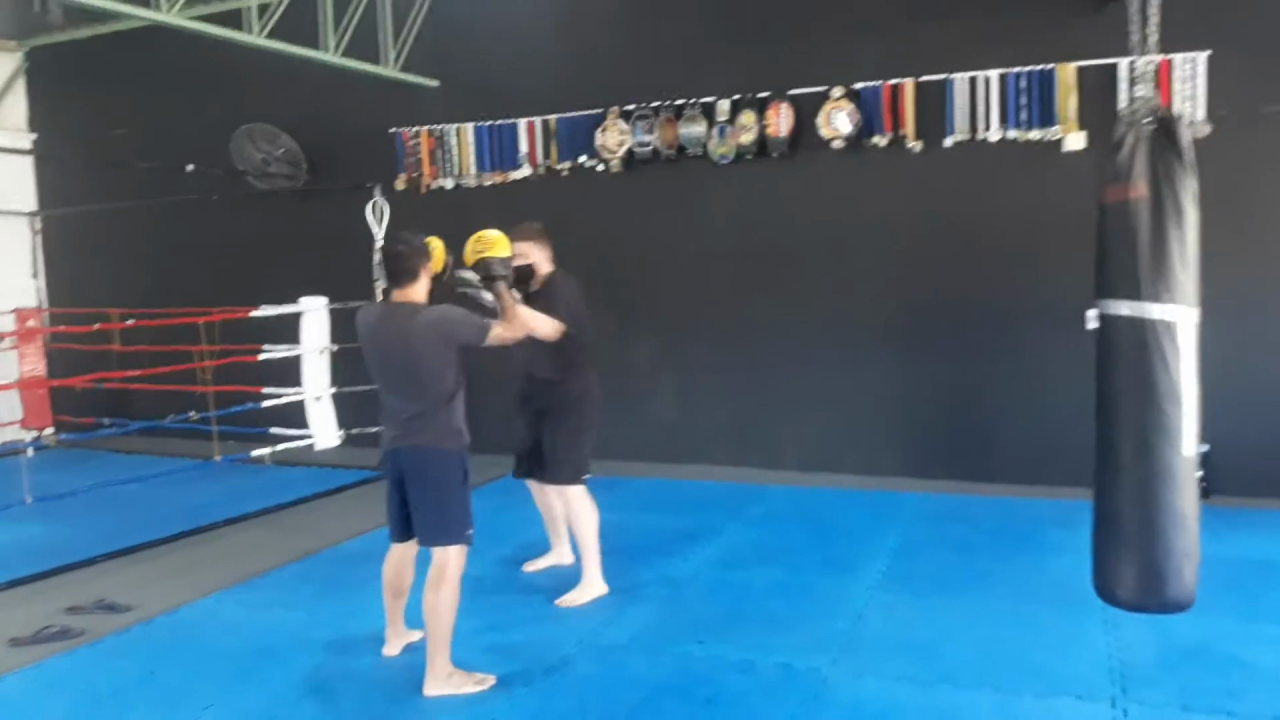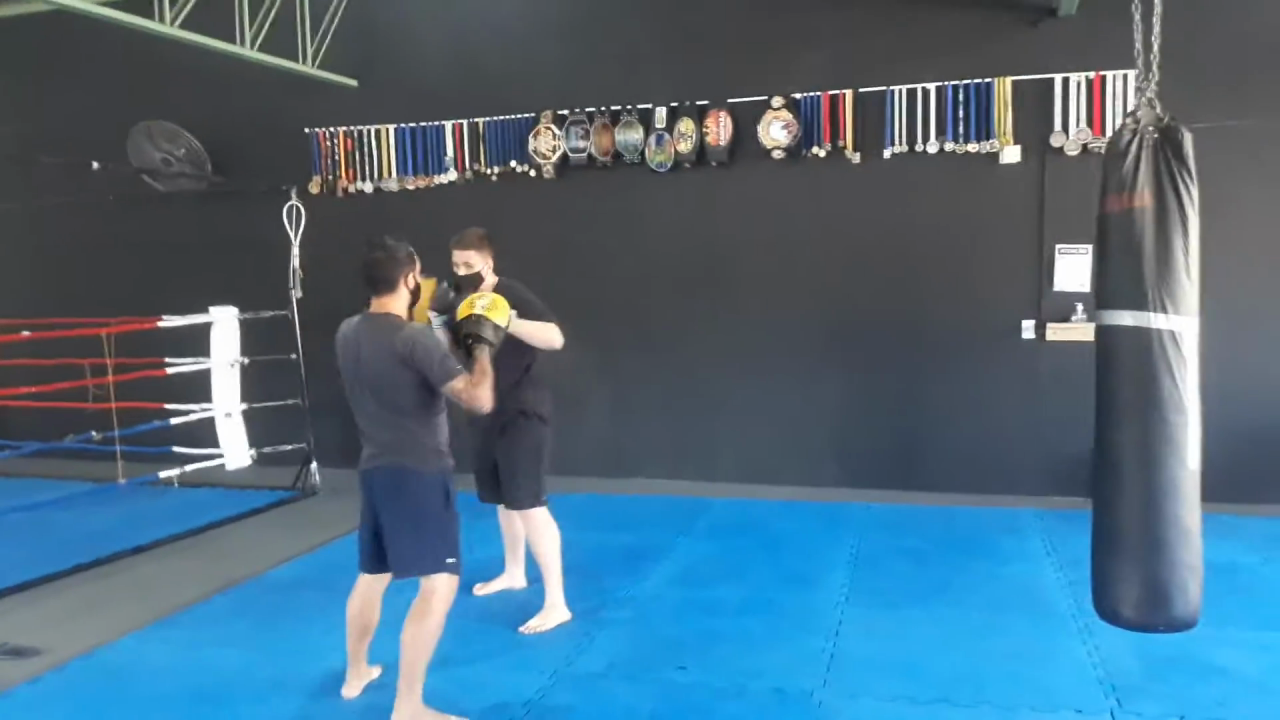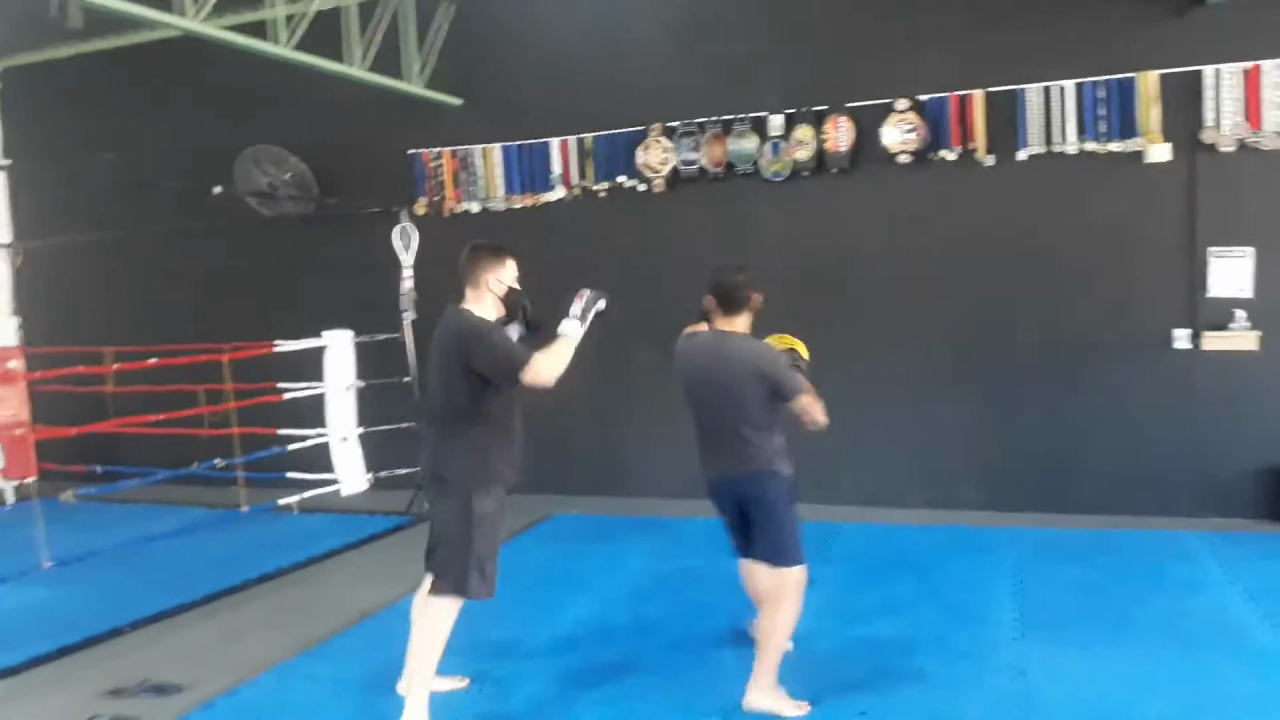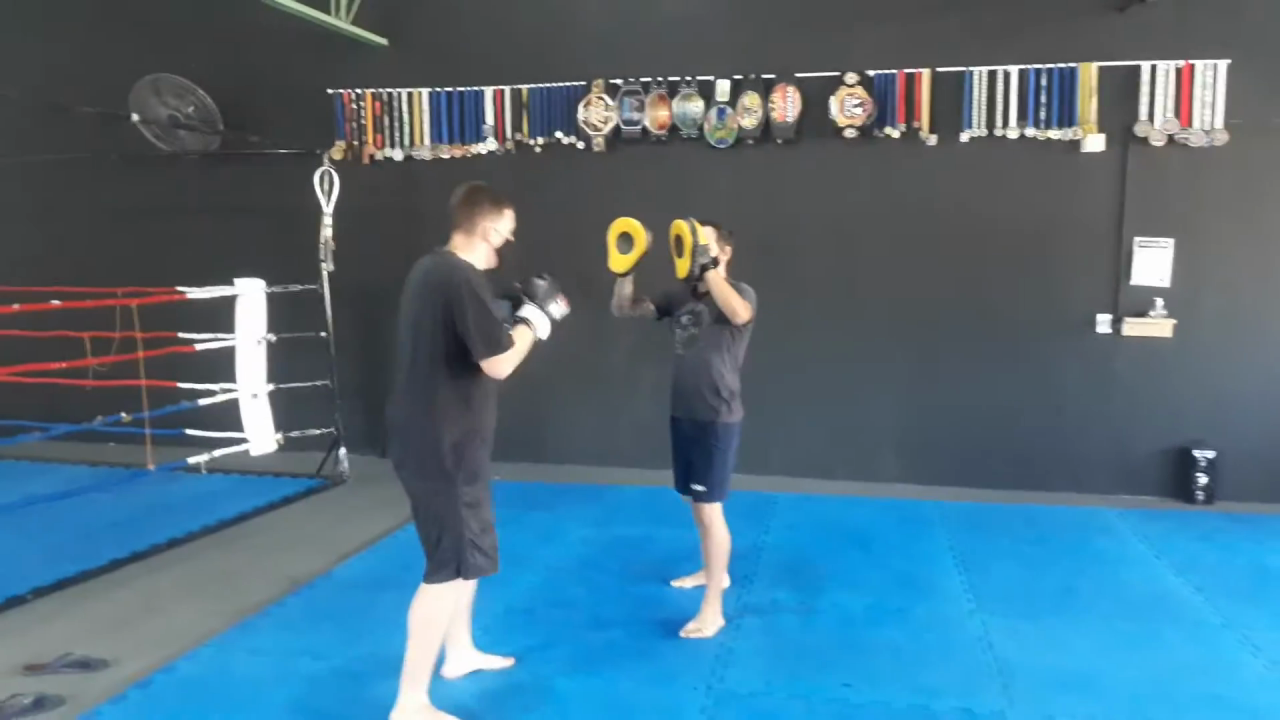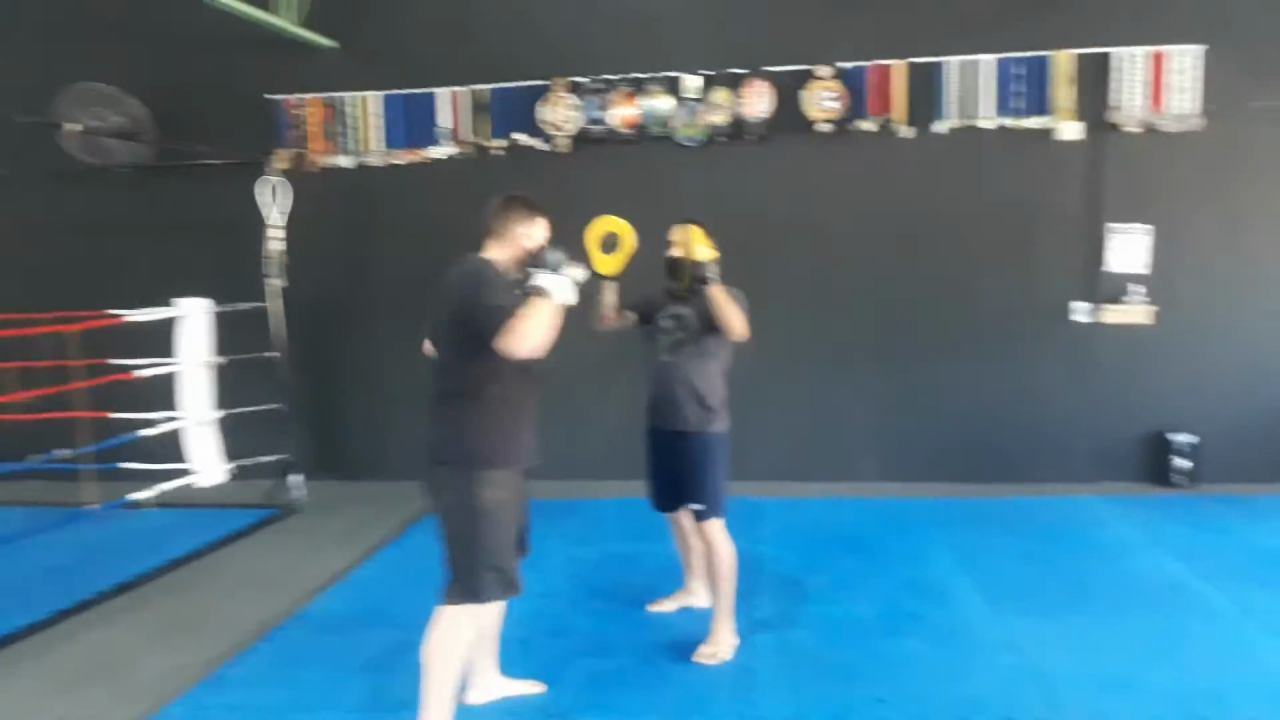
dt=1s
person 1, frame 1
left shoulder: (563, 287)
right shoulder: (526, 288)
left elbow: (546, 328)
left hip: (571, 401)
right hip: (540, 399)
left knee: (568, 484)
right knee: (535, 477)
left ankle: (594, 578)
right ankle: (561, 550)
person 1, frame 2
left shoulder: (513, 296)
right shoulder: (462, 301)
left elbow: (554, 339)
left wrist: (506, 320)
left hip: (524, 416)
right hip: (489, 417)
left knee: (529, 506)
right knee: (502, 500)
left ankle: (555, 603)
right ankle: (513, 572)
person 1, frame 3
left shoulder: (465, 327)
right shoulder: (472, 333)
left elbow: (501, 370)
right elbow: (541, 374)
left wrist: (512, 330)
right wrist: (576, 321)
left hip: (472, 474)
right hip: (467, 479)
left knee: (447, 578)
right knee: (452, 586)
left ankle: (416, 673)
person 1, frame 4
left shoulder: (433, 269)
right shoulder: (461, 279)
right elbow: (498, 363)
left wrist: (518, 315)
right wrist: (537, 316)
left hip: (443, 439)
right hip: (440, 447)
left knee: (469, 549)
right knee: (453, 568)
left ankle: (460, 652)
person 1, frame 5
left shoulder: (490, 281)
right shoulder: (476, 277)
left elbow: (433, 347)
right elbow: (522, 343)
right wrist: (551, 285)
left hip: (497, 454)
right hip: (475, 456)
left knee: (498, 571)
right knee: (472, 589)
left ankle: (486, 677)
person 2, frame 1
left shoulder: (368, 319)
right shoulder: (445, 320)
right elbow: (513, 331)
left wrist: (406, 284)
right wrist: (499, 282)
left hip: (396, 448)
right hip: (438, 450)
left knee: (403, 543)
right knee: (448, 556)
left ankle: (395, 634)
right ankle: (439, 673)
person 2, frame 2
left shoulder: (348, 332)
right shoulder: (415, 340)
right elbow: (479, 400)
right wrist: (483, 344)
left hip: (376, 468)
right hip: (419, 473)
left knee: (373, 576)
right knee: (438, 586)
left ankle: (356, 673)
person 2, frame 3
left shoulder: (694, 345)
right shoulder: (766, 357)
right elbow: (817, 419)
left wrist: (705, 328)
right wrist: (799, 376)
left hip: (720, 476)
right hip: (765, 475)
left knee: (750, 555)
right knee: (789, 576)
left ankle: (773, 635)
person 2, frame 4
left shoulder: (740, 293)
right shoulder: (680, 295)
left elbow: (739, 314)
right elbow: (623, 310)
left wrist: (706, 270)
right wrist: (625, 272)
left hip: (718, 418)
right hip: (683, 413)
left knee: (708, 509)
right knee: (693, 498)
left ankle: (713, 609)
right ankle: (714, 569)
person 2, frame 5
left shoulder: (725, 297)
right shoulder: (656, 301)
left elbow: (738, 332)
right elbow: (606, 323)
left wrist: (709, 280)
right wrist: (609, 279)
left hip: (703, 427)
right hip: (662, 424)
left knee: (709, 524)
right knee: (676, 511)
left ankle: (725, 628)
right ankle: (695, 589)
